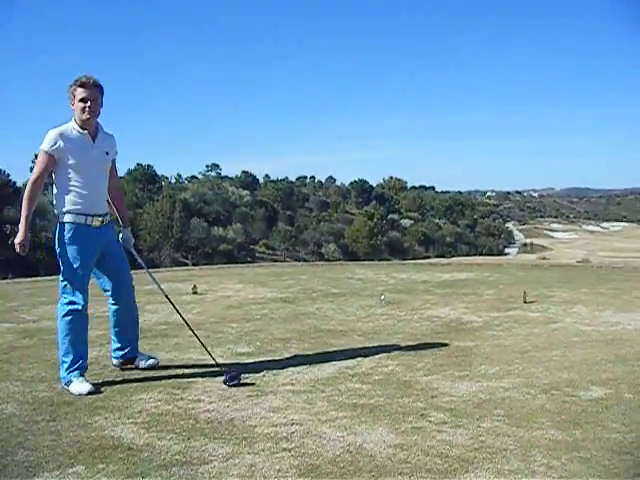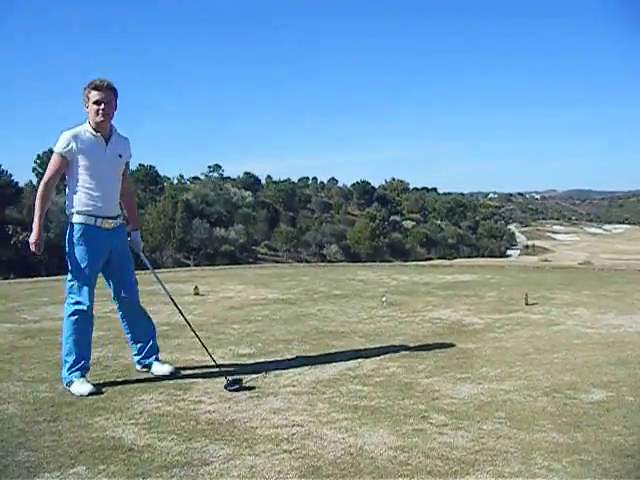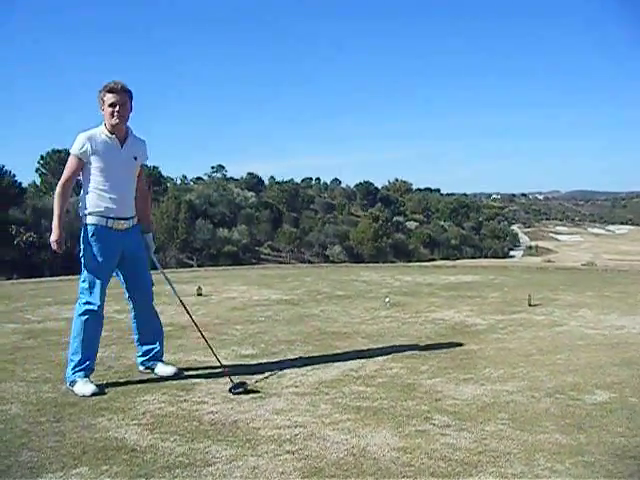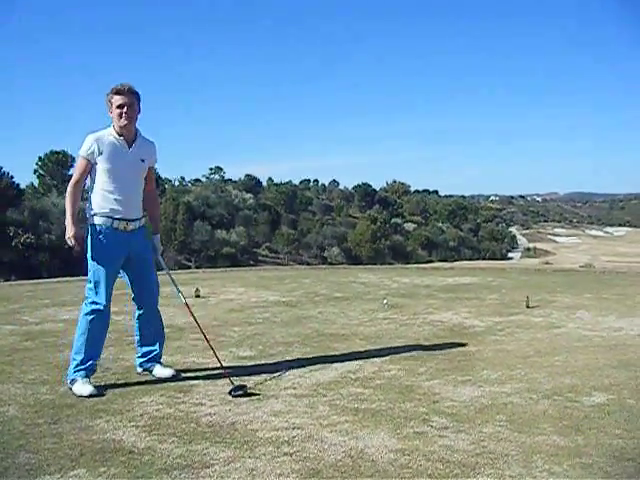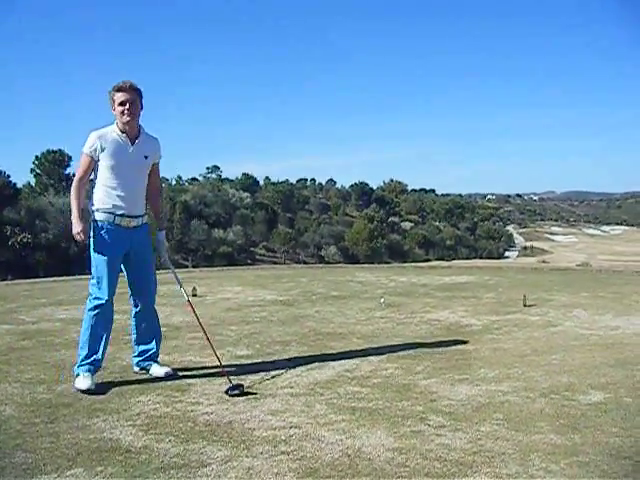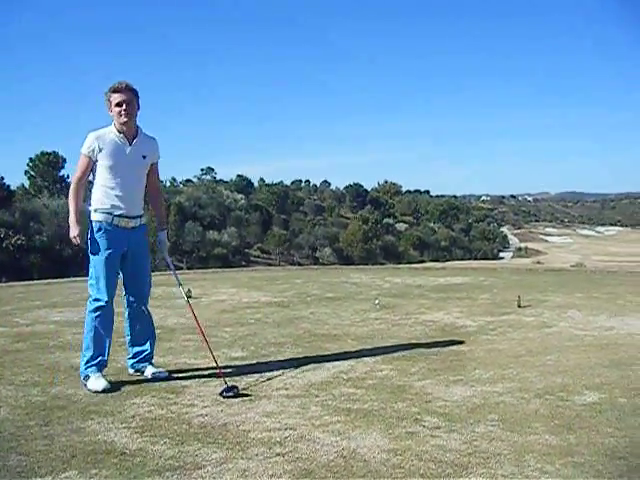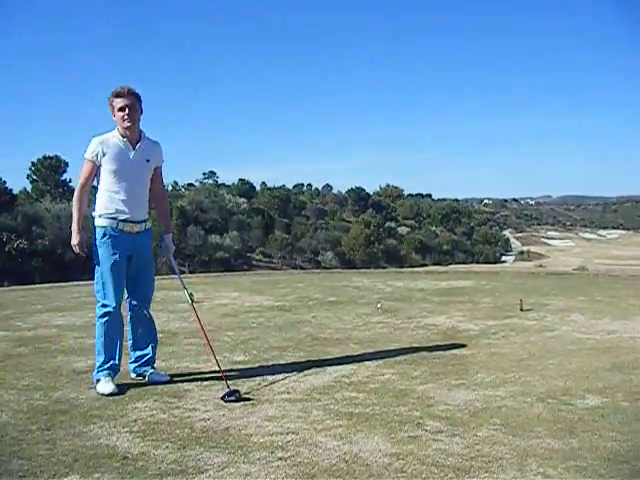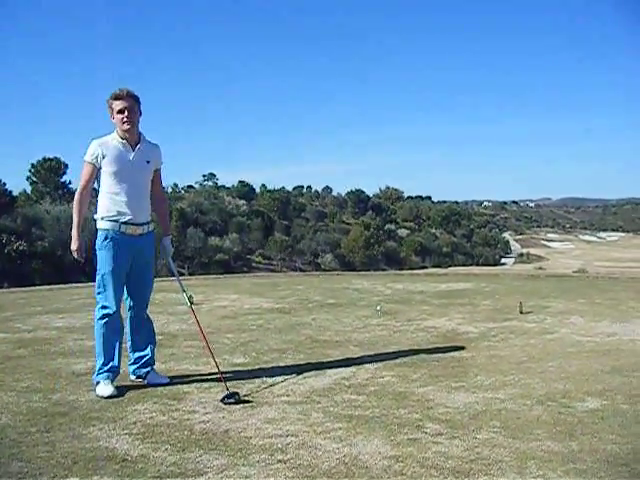
dt=0.1s
person 1, frame 1
left shoulder: (109, 141)
right shoulder: (58, 138)
right elbow: (35, 183)
left wrist: (125, 226)
right wrist: (24, 227)
left hip: (106, 228)
right hip: (75, 229)
left knee: (123, 293)
right knee: (74, 302)
left ankle: (126, 353)
right ankle: (72, 373)
person 1, frame 2
left shoulder: (123, 143)
right shoulder: (71, 139)
right elbow: (47, 184)
left wrist: (135, 229)
right wrist: (37, 226)
left hip: (116, 230)
right hip: (85, 230)
left knee: (128, 298)
right knee: (80, 303)
left ankle: (146, 357)
right ankle: (73, 373)
person 1, frame 3
left shoulder: (139, 145)
right shoulder: (87, 140)
right elbow: (65, 184)
left wrist: (148, 231)
right wrist: (57, 225)
left hip: (130, 231)
right hip: (99, 230)
left knee: (143, 298)
right knee: (91, 303)
left ankle: (150, 358)
right ankle: (78, 373)
person 1, frame 4
left shoulder: (148, 147)
right shoulder: (96, 142)
right elbow: (75, 185)
left wrist: (156, 233)
right wrist: (71, 223)
left hip: (137, 232)
right hip: (105, 231)
left knee: (148, 299)
right knee: (98, 303)
left ankle: (149, 359)
right ankle: (79, 372)
person 1, frame 5
left shoulder: (152, 144)
right shoulder: (99, 139)
right elbow: (79, 181)
left wrist: (161, 229)
right wrist: (77, 218)
left hip: (139, 228)
right hip: (107, 227)
left knee: (145, 297)
right knee: (101, 298)
left ankle: (146, 359)
right ankle: (86, 368)
person 1, frame 6
left shoulder: (150, 144)
right shoulder: (97, 140)
right elbow: (78, 182)
left wrist: (162, 229)
right wrist: (74, 221)
left hip: (137, 229)
right hip: (105, 228)
left knee: (139, 299)
right knee: (101, 299)
left ankle: (140, 360)
right ankle: (92, 368)
person 1, frame 7
left shoulder: (154, 148)
right shoulder: (100, 145)
left elbow: (158, 194)
right elbow: (82, 188)
left wrist: (167, 233)
right wrist: (76, 229)
left hip: (142, 233)
right hip: (110, 233)
left knee: (141, 304)
right knee: (109, 305)
left ankle: (142, 365)
right ankle: (104, 372)
person 1, frame 8
left shoulder: (153, 150)
right shoulder: (100, 147)
right elbow: (83, 191)
left wrist: (166, 235)
right wrist: (75, 234)
left hip: (144, 236)
right hip: (112, 235)
left knee: (139, 306)
right knee: (109, 307)
left ankle: (142, 367)
right ankle: (104, 375)
